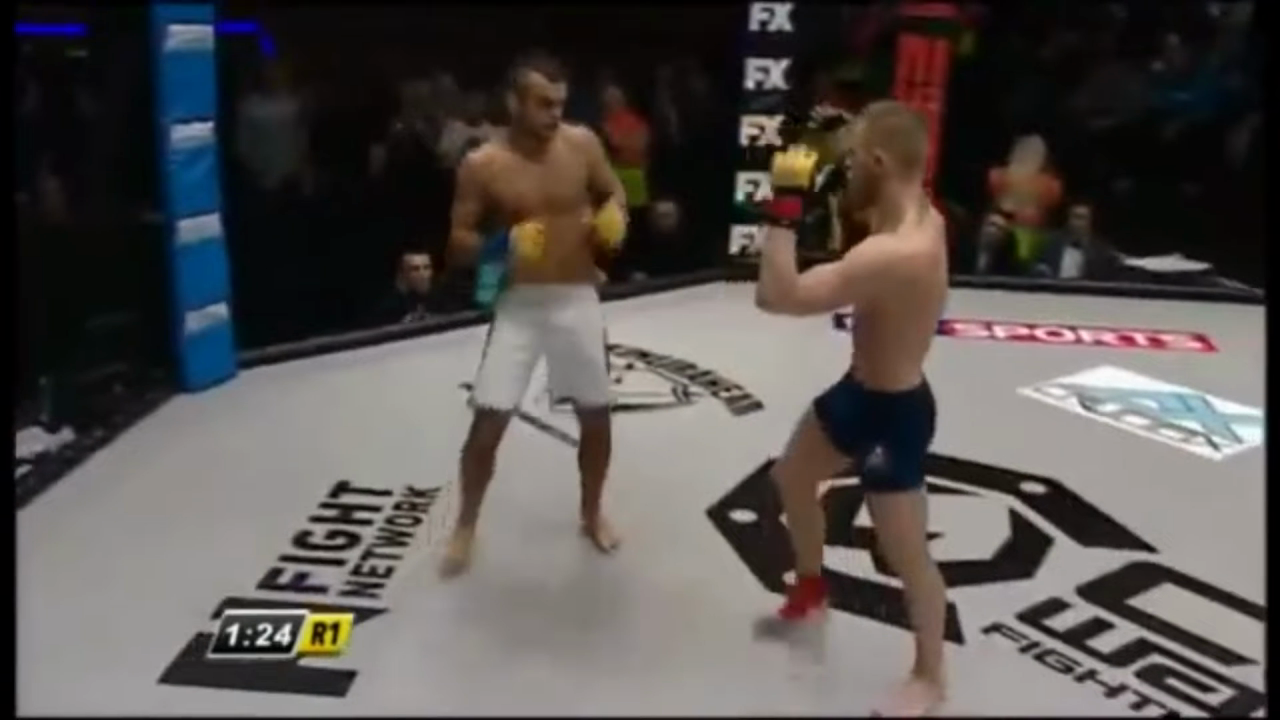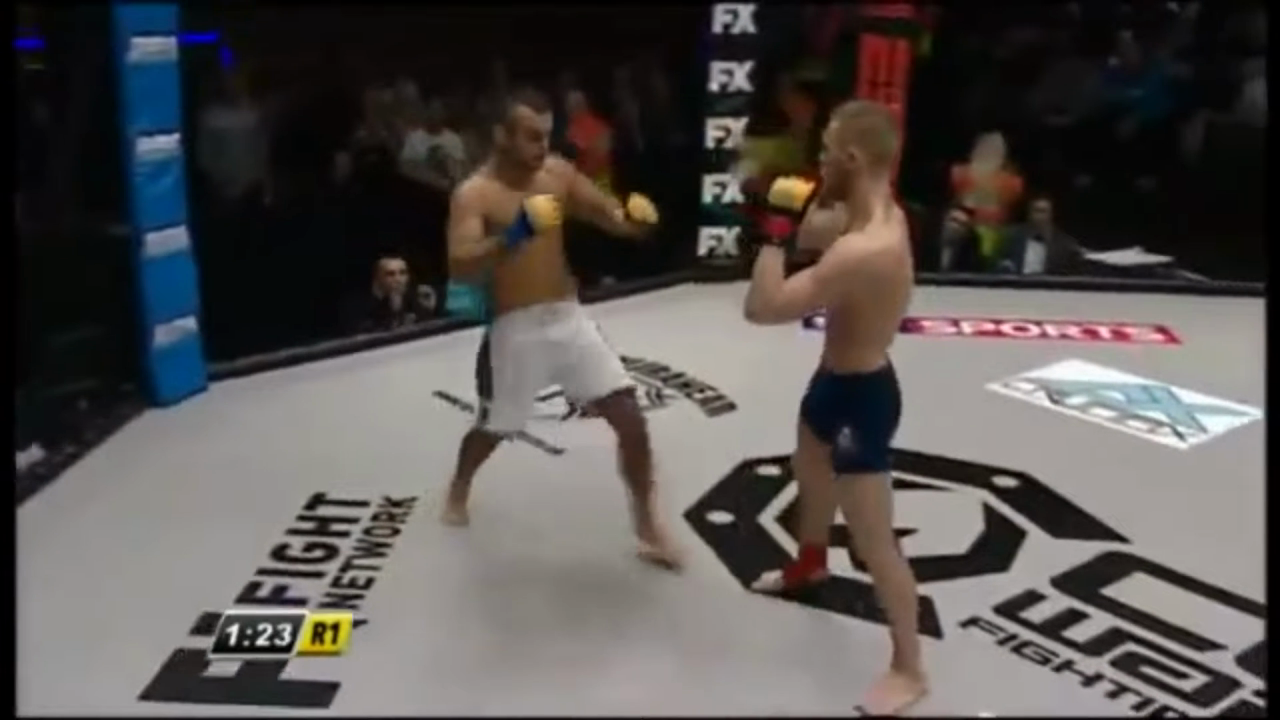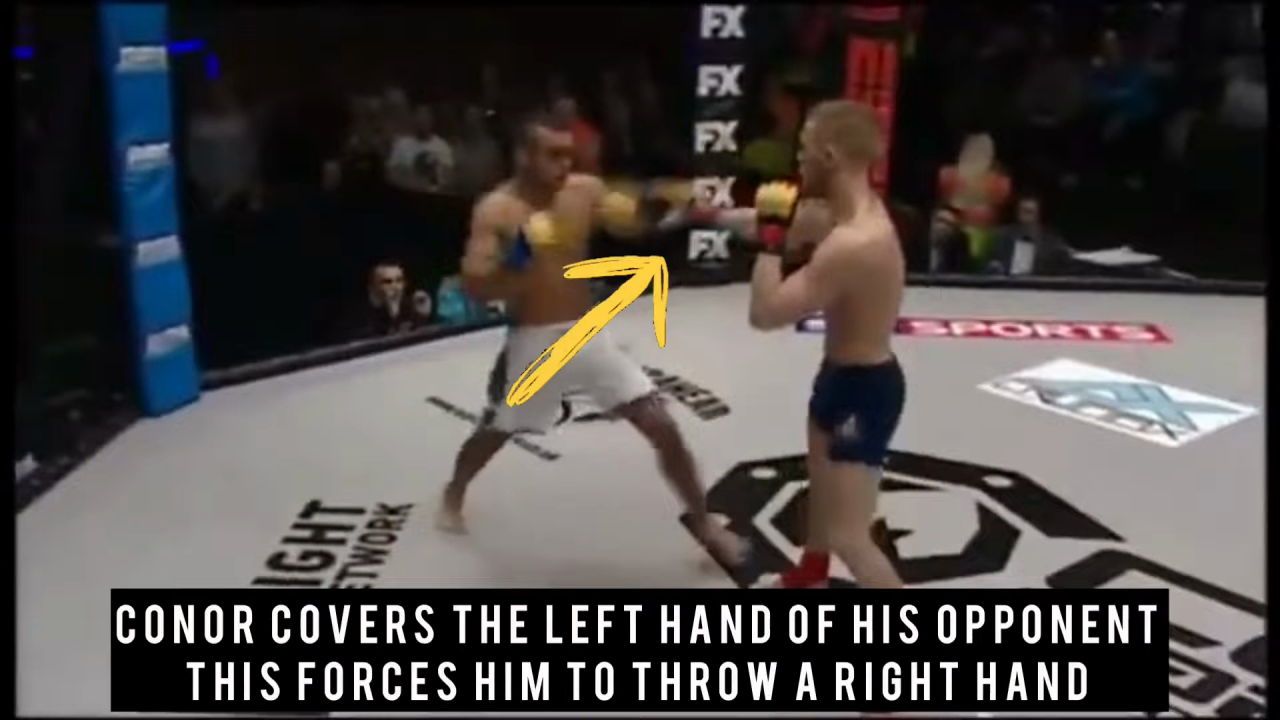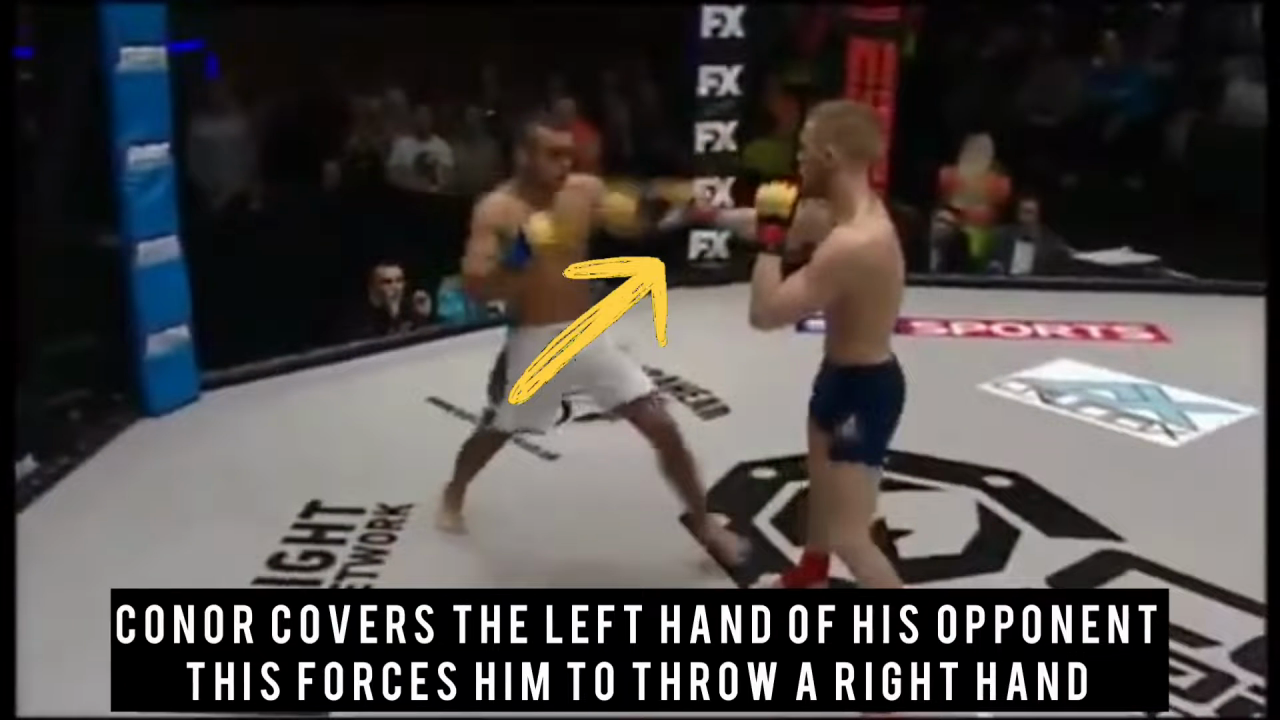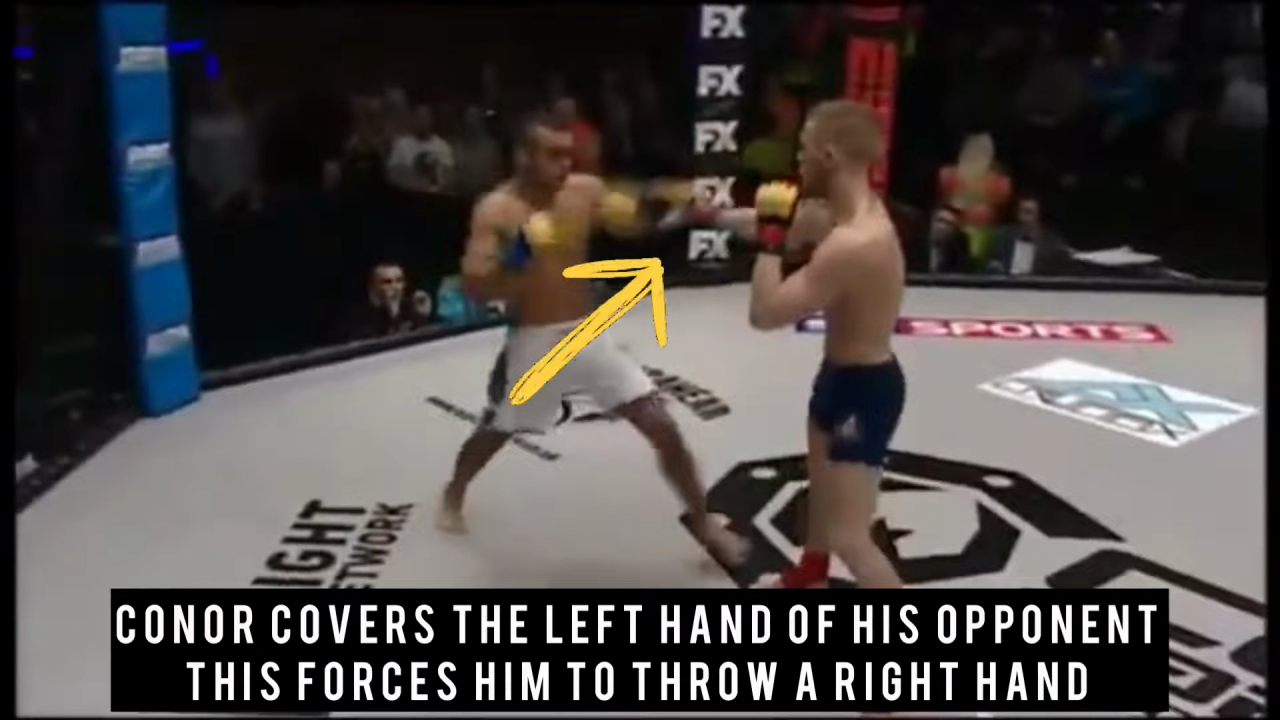
dt=1s
person 1, frame 1
left shoulder: (894, 254)
right shoulder: (918, 215)
left elbow: (775, 295)
right elbow: (858, 204)
left wrist: (786, 203)
left hip: (894, 413)
right hip: (859, 389)
left knee: (906, 555)
right knee: (790, 476)
right ankle: (808, 595)
person 1, frame 2
left shoulder: (864, 252)
right shoulder: (879, 213)
left elbow: (762, 308)
right elbow: (819, 230)
left wrist: (778, 226)
right wrist: (797, 216)
left hip: (861, 397)
right hip: (836, 380)
left knee: (873, 541)
right knee: (809, 471)
left ankle: (908, 669)
right ankle: (809, 563)
person 1, frame 3
left shoulder: (853, 244)
right shoulder: (849, 207)
left elbow: (765, 313)
right elbow: (776, 222)
left wrist: (771, 234)
right wrist: (713, 213)
left hip: (864, 391)
right hip: (841, 375)
left knee: (847, 537)
right knee: (821, 483)
right ankle: (809, 575)
person 1, frame 4
left shoulder: (853, 244)
right shoulder: (846, 208)
left elbow: (765, 313)
right elbow: (783, 225)
left wrist: (770, 234)
right wrist: (712, 214)
left hip: (864, 390)
right hip: (841, 375)
left knee: (848, 537)
right knee: (821, 484)
right ankle: (809, 576)
person 1, frame 5
left shoulder: (853, 244)
right shoulder: (849, 208)
left elbow: (765, 313)
right elbow: (772, 222)
left wrist: (771, 233)
right wrist: (713, 214)
left hip: (864, 390)
right hip: (842, 375)
left knee: (849, 538)
right knee: (822, 484)
right ankle: (809, 577)
person 2, frame 1
left shoulder: (582, 144)
right shoulder: (482, 165)
left elbow: (614, 192)
right elbow: (458, 238)
left wrist: (613, 217)
right wrist: (500, 246)
left hip: (578, 300)
right hip: (519, 304)
left knee: (596, 419)
right knee: (487, 424)
left ankle: (591, 513)
right ankle: (465, 526)
person 2, frame 2
left shoulder: (558, 172)
right shoulder: (473, 194)
left elbow: (606, 212)
right elbow: (461, 266)
left wrist: (633, 217)
right wrist: (515, 234)
left hip: (569, 317)
right hip: (515, 328)
left knee: (630, 419)
right knee: (494, 429)
left ankle: (646, 524)
right ankle: (459, 489)
person 2, frame 3
left shoulder: (585, 190)
right shoulder: (494, 210)
left elbow: (636, 223)
right elbow: (475, 286)
left wrist: (649, 211)
right wrist: (516, 257)
left hip: (590, 333)
right hip: (534, 342)
left knee: (662, 427)
right knee: (495, 431)
left ankle: (705, 523)
right ankle: (453, 496)
person 2, frame 4
left shoulder: (585, 190)
right shoulder: (495, 210)
left elbow: (636, 221)
right elbow: (475, 286)
left wrist: (660, 207)
right wrist: (515, 261)
left hip: (590, 335)
right hip: (534, 342)
left knee: (662, 427)
right knee: (495, 431)
left ankle: (704, 523)
right ankle: (453, 495)
person 2, frame 5
left shoulder: (586, 190)
right shoulder: (494, 211)
left elbow: (636, 221)
right elbow: (475, 285)
left wrist: (660, 205)
right wrist: (514, 261)
left hip: (590, 335)
right hip: (534, 342)
left knee: (662, 427)
right knee: (495, 431)
left ankle: (704, 523)
right ankle: (453, 495)
